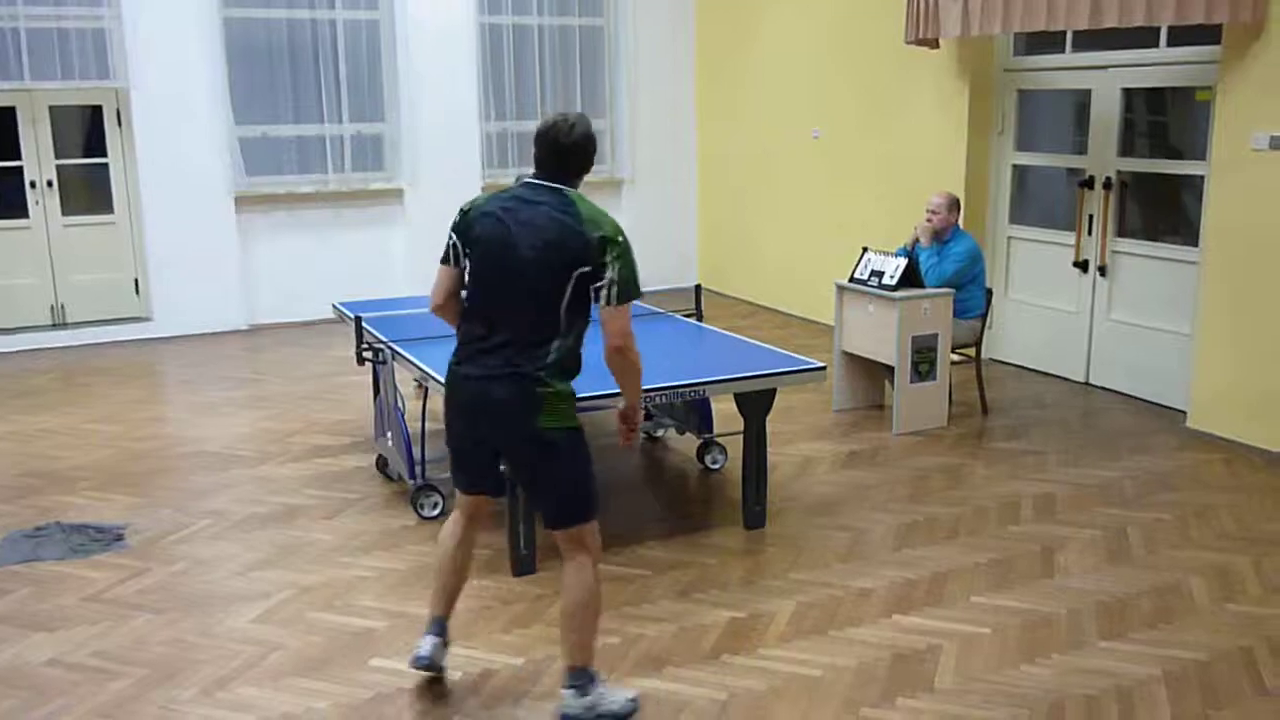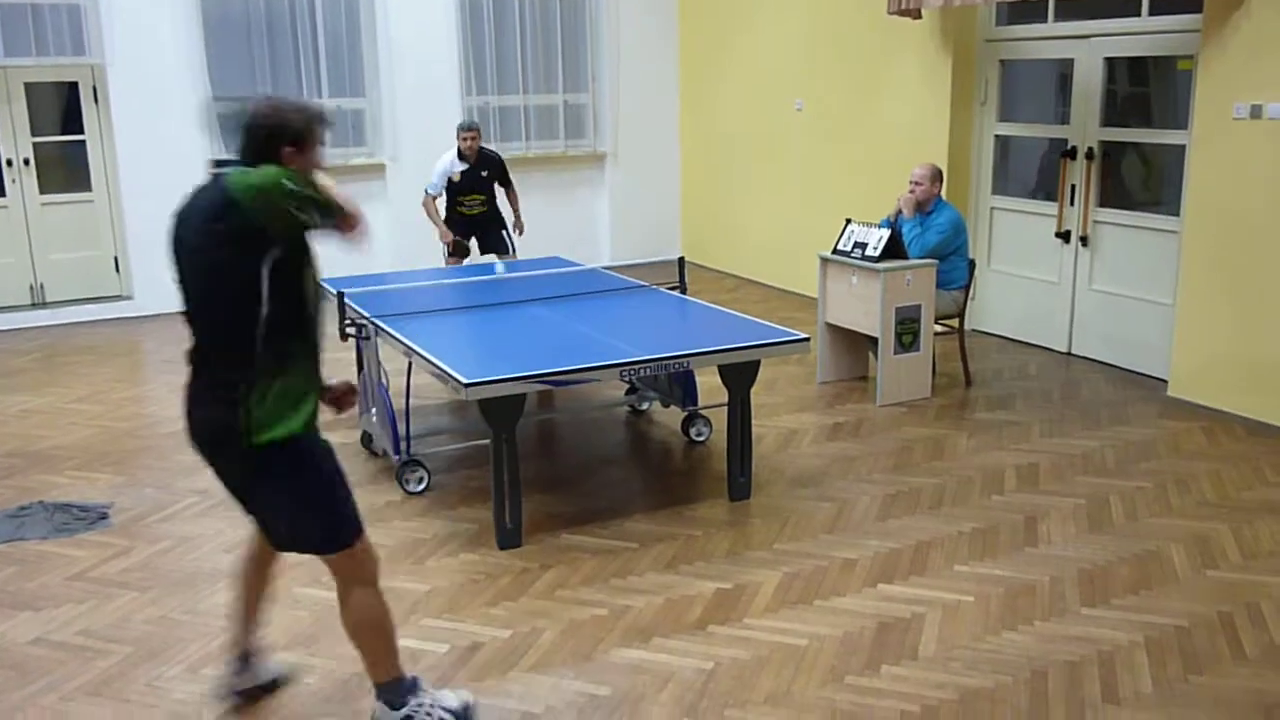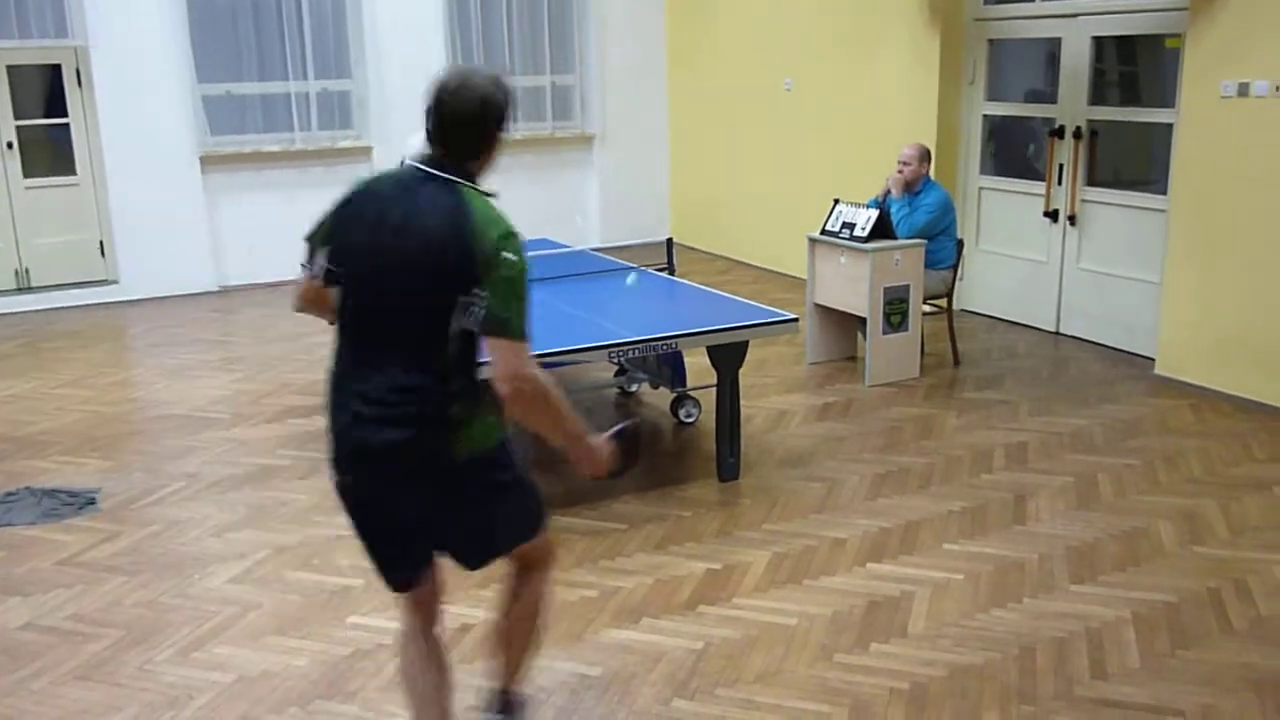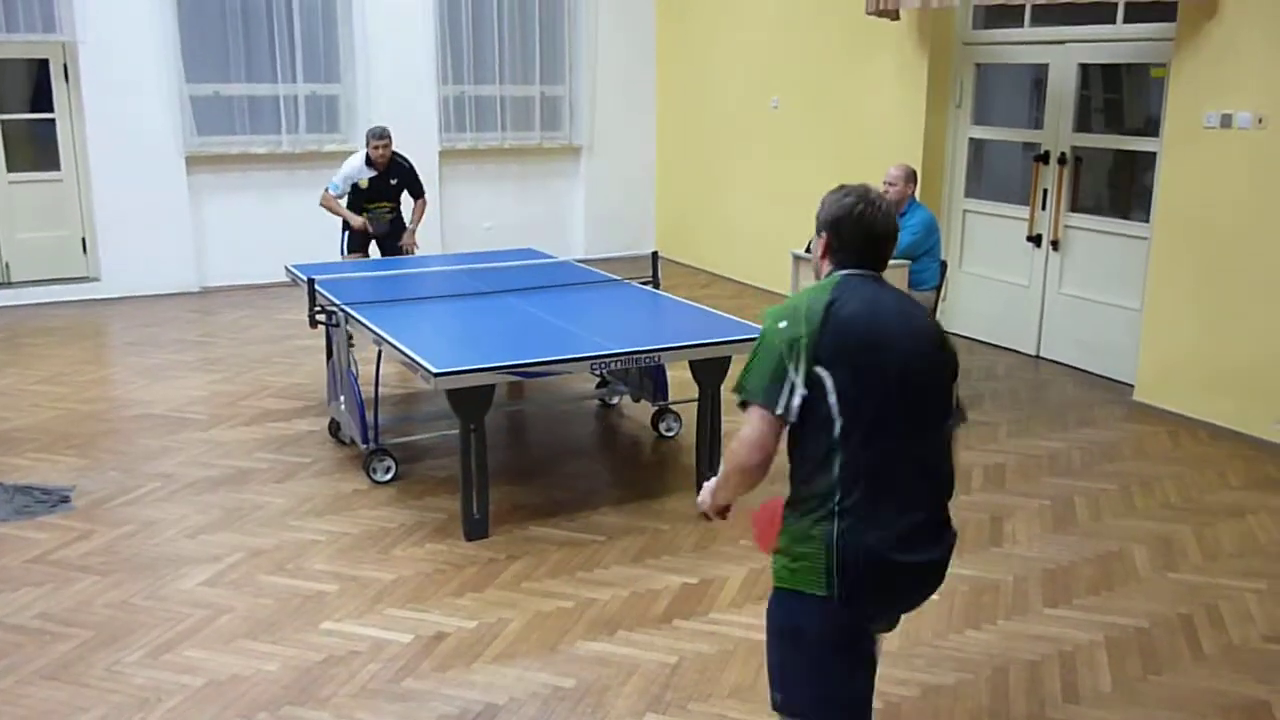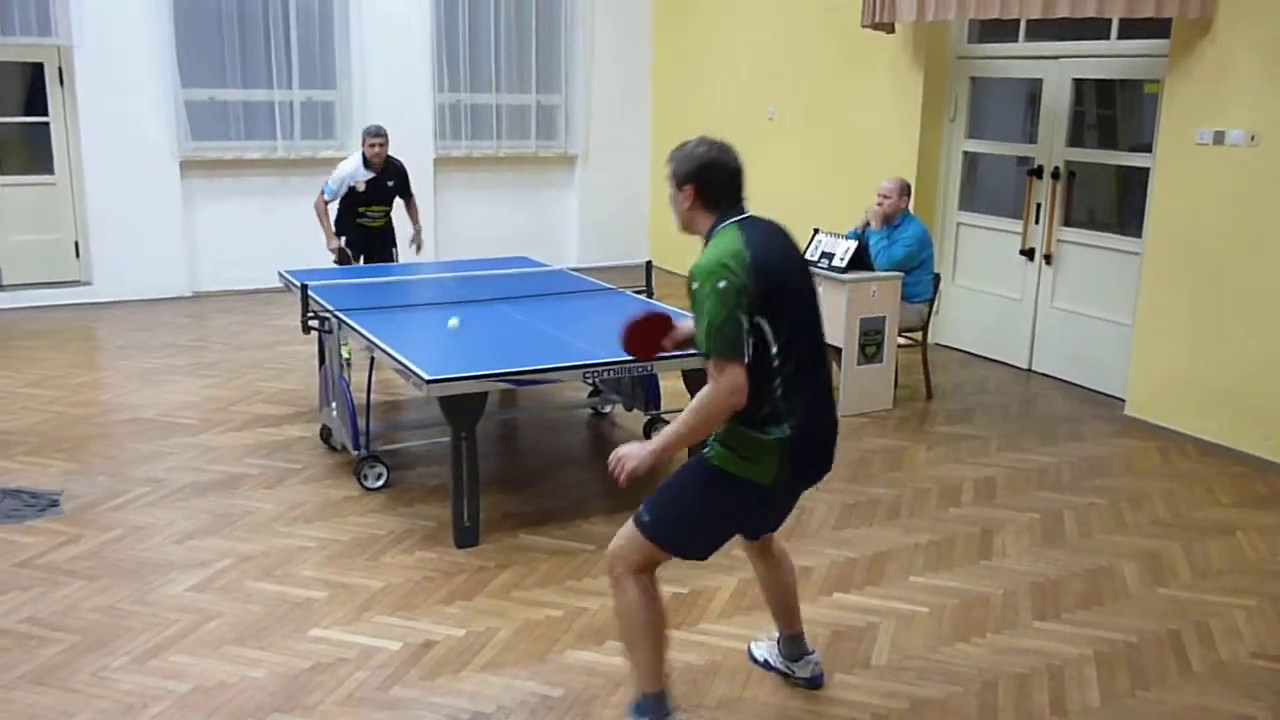
dt=1s
person 1, frame 1
left shoulder: (479, 211)
right shoulder: (599, 231)
left elbow: (441, 300)
right elbow: (619, 341)
right wrist: (633, 404)
left hip: (467, 389)
right hip: (538, 401)
left knee: (469, 510)
right knee: (580, 545)
left ankle: (435, 638)
person 1, frame 2
left shoulder: (195, 212)
right shoulder: (262, 191)
right elbow: (350, 221)
left wrist: (315, 383)
right wrist: (315, 184)
left hip: (212, 417)
right hip: (269, 423)
left knee: (274, 530)
right knee: (355, 563)
left ankle: (244, 666)
person 1, frame 3
left shoulder: (360, 200)
right shoulder: (490, 233)
left elbow: (314, 299)
right elbow: (515, 382)
right wrist: (585, 447)
left hip: (357, 444)
right hip: (445, 443)
left knee: (419, 613)
right knee: (534, 556)
person 1, frame 4
left shoulder: (798, 317)
right shoulder: (929, 329)
left elbow: (754, 451)
left wrist: (719, 492)
left hip: (833, 549)
right hip: (924, 553)
right knee: (852, 624)
person 1, frame 5
left shoulder: (717, 267)
right shoulder: (774, 238)
left elbow: (730, 391)
left wrist: (654, 448)
right wrist: (700, 331)
left hip: (761, 449)
right hip: (807, 437)
left knee: (627, 560)
right knee: (758, 533)
right ankle: (795, 653)
